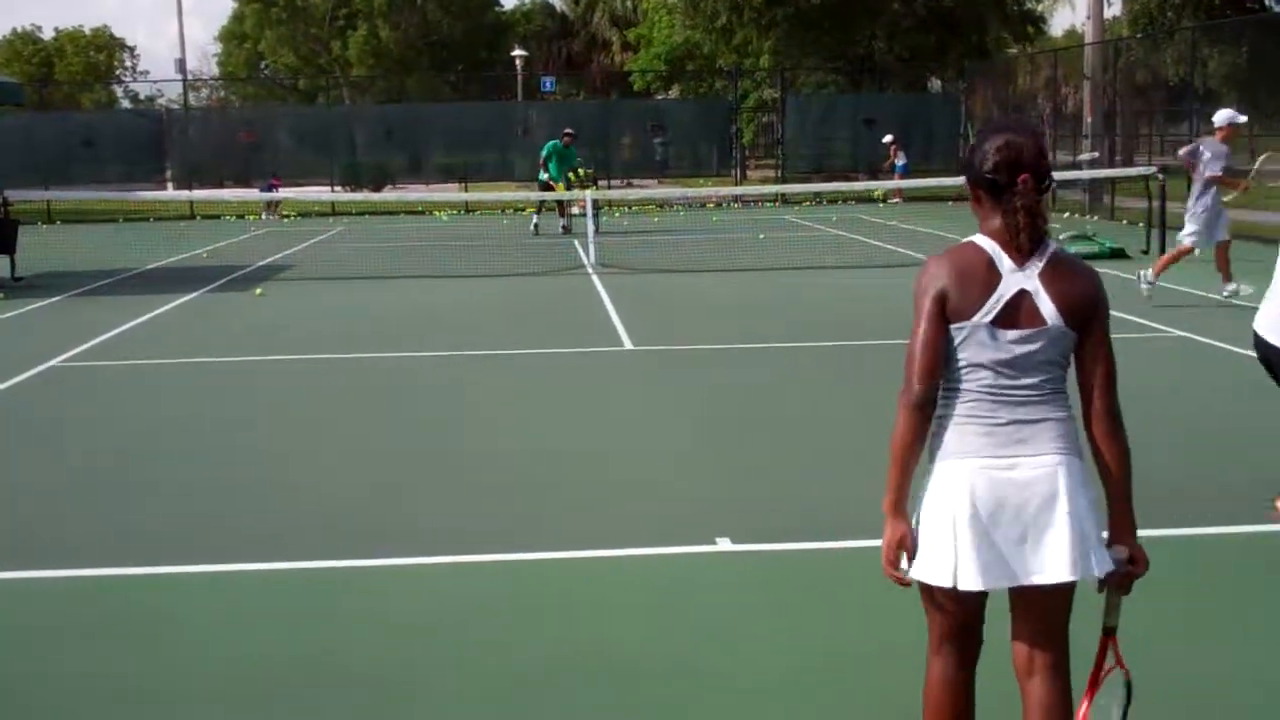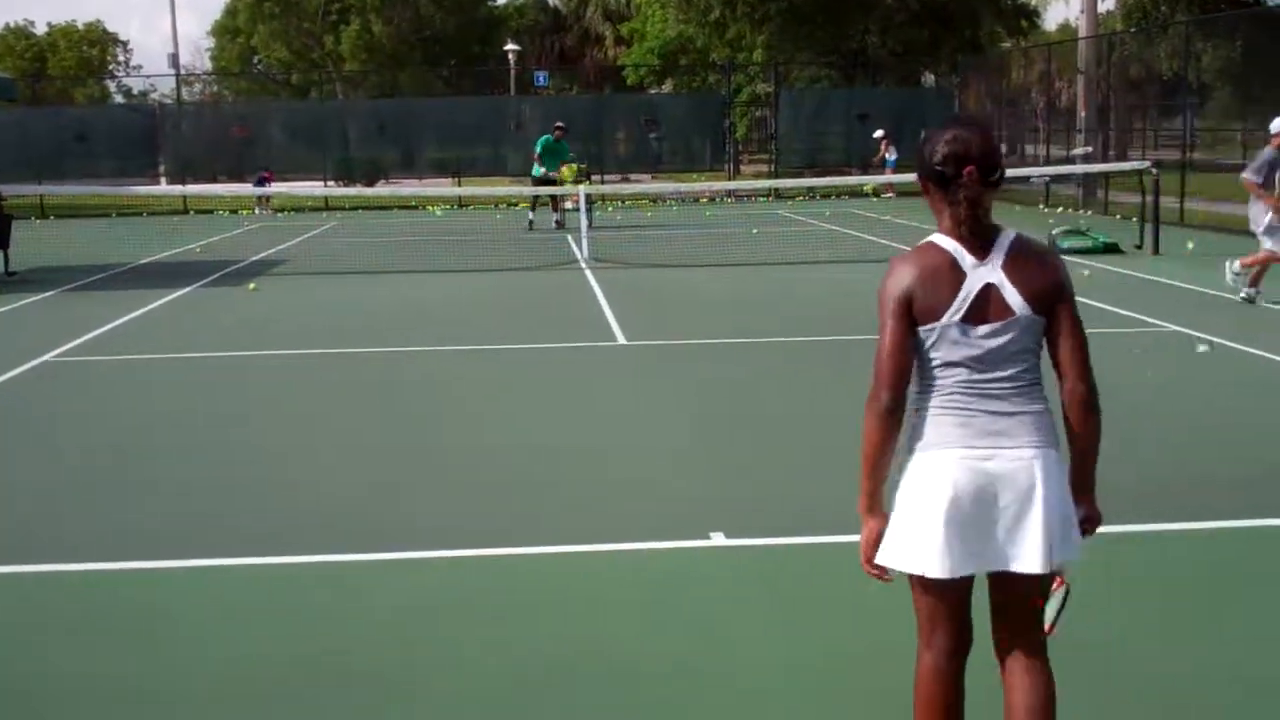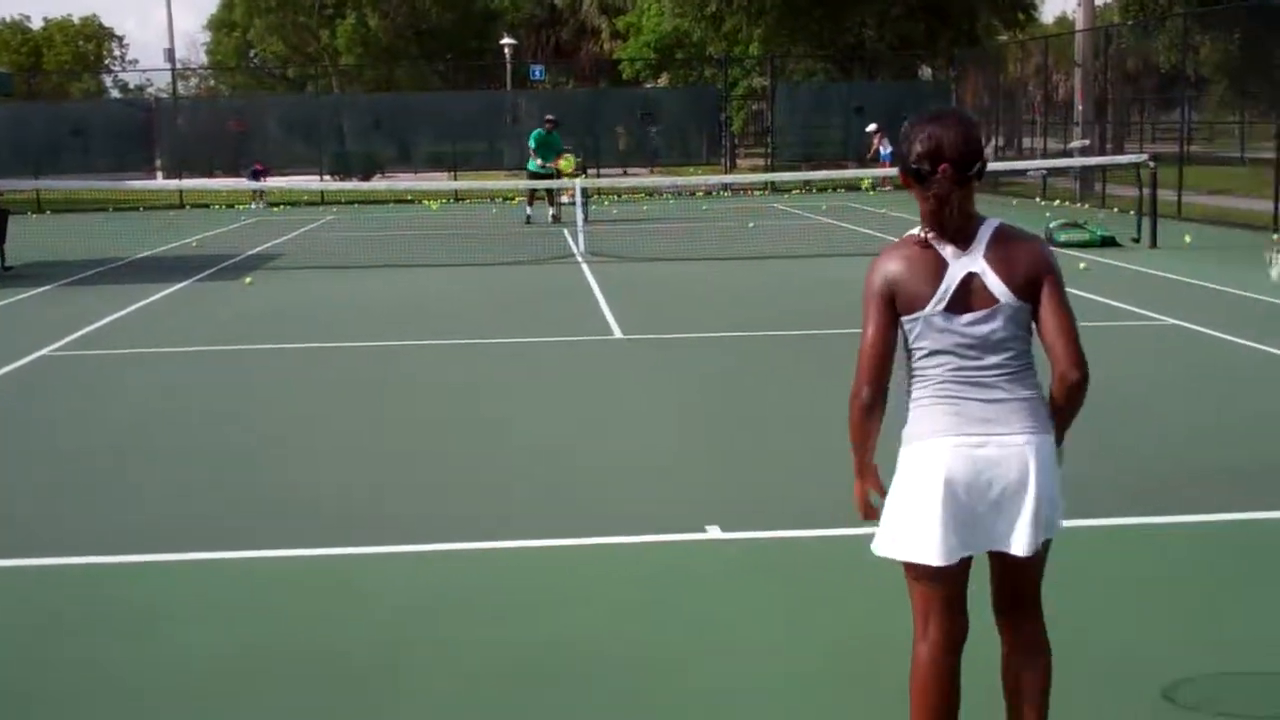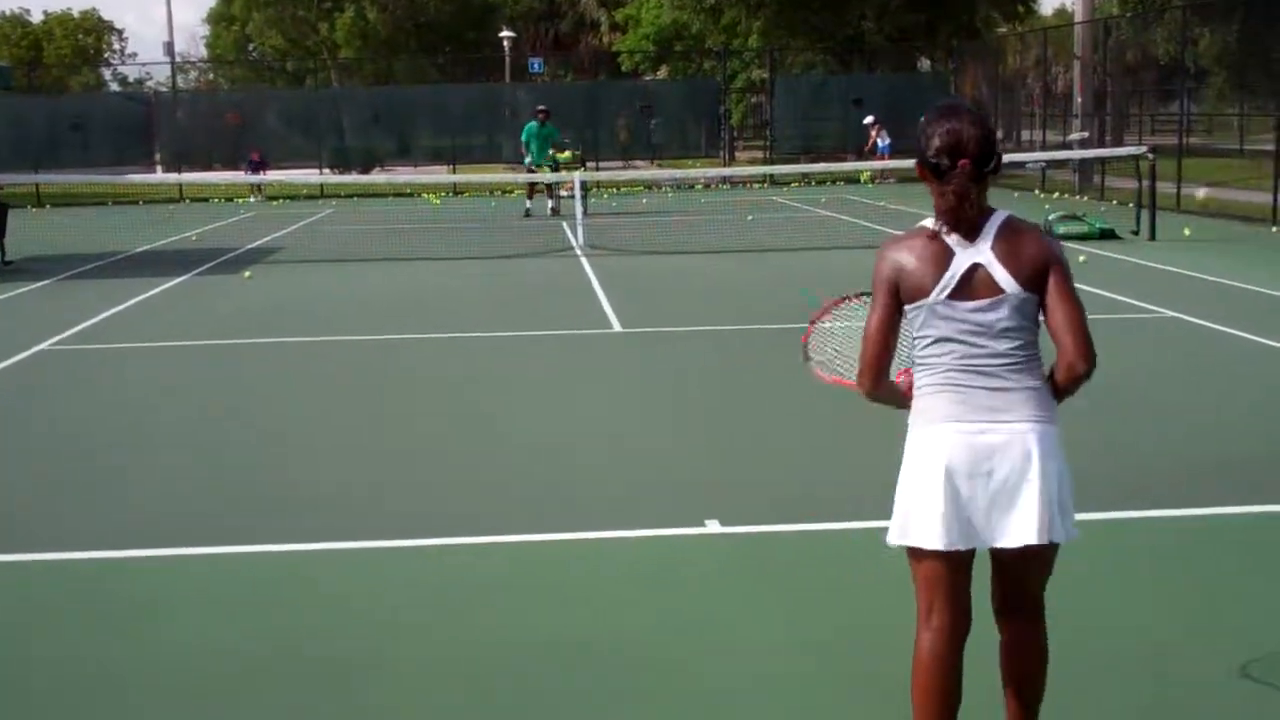
dt=0.2s
person 1, frame 1
left shoulder: (944, 271)
right shoulder: (1079, 282)
left elbow: (917, 400)
right elbow: (1103, 412)
left wrist: (894, 510)
right wrist: (1123, 525)
left hip: (965, 478)
right hip: (1050, 479)
left knee: (950, 652)
right knee: (1043, 659)
person 1, frame 2
left shoulder: (909, 273)
right shoulder: (1042, 267)
left elbow: (887, 401)
right elbow: (1080, 391)
left wrist: (871, 506)
right wrist: (1084, 488)
left hip: (945, 469)
right hip: (1030, 465)
left knee: (942, 646)
right knee: (1022, 643)
person 1, frame 3
left shoulder: (892, 267)
right shoulder: (1028, 253)
left elbow: (867, 397)
right elbow: (1072, 373)
left wrist: (864, 472)
right wrist: (1047, 433)
left hip: (938, 458)
right hip: (1022, 452)
left knee: (938, 633)
right knee: (1021, 618)
person 1, frame 4
left shoulder: (900, 257)
right shoulder: (1035, 245)
left elbow: (871, 379)
right elbow: (1077, 361)
left hip: (943, 446)
right hip: (1026, 443)
left knee: (940, 623)
right knee: (1022, 613)
